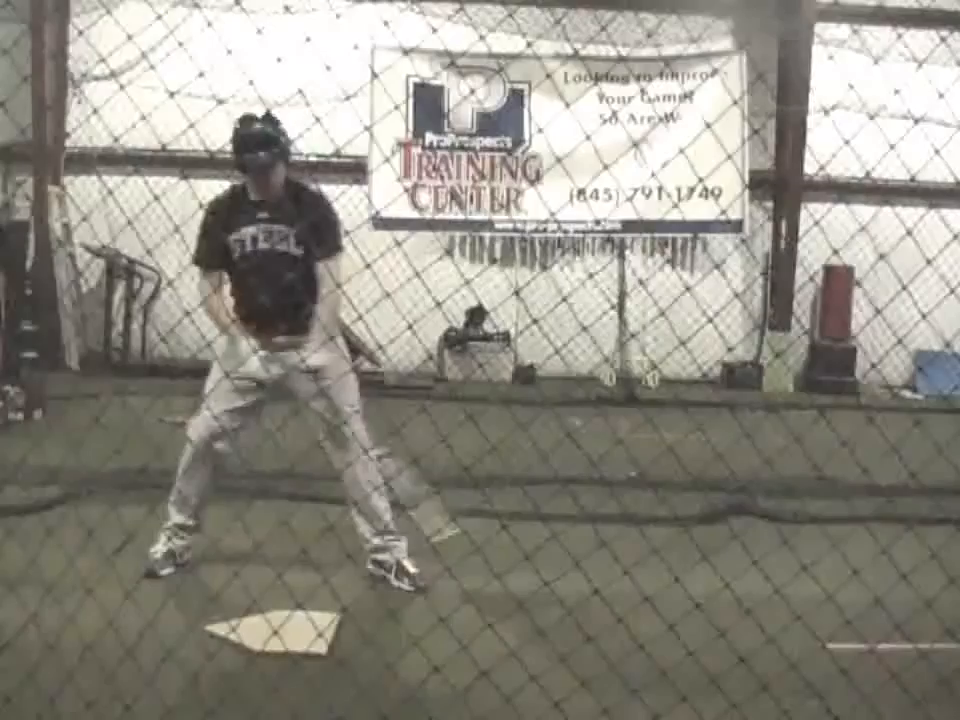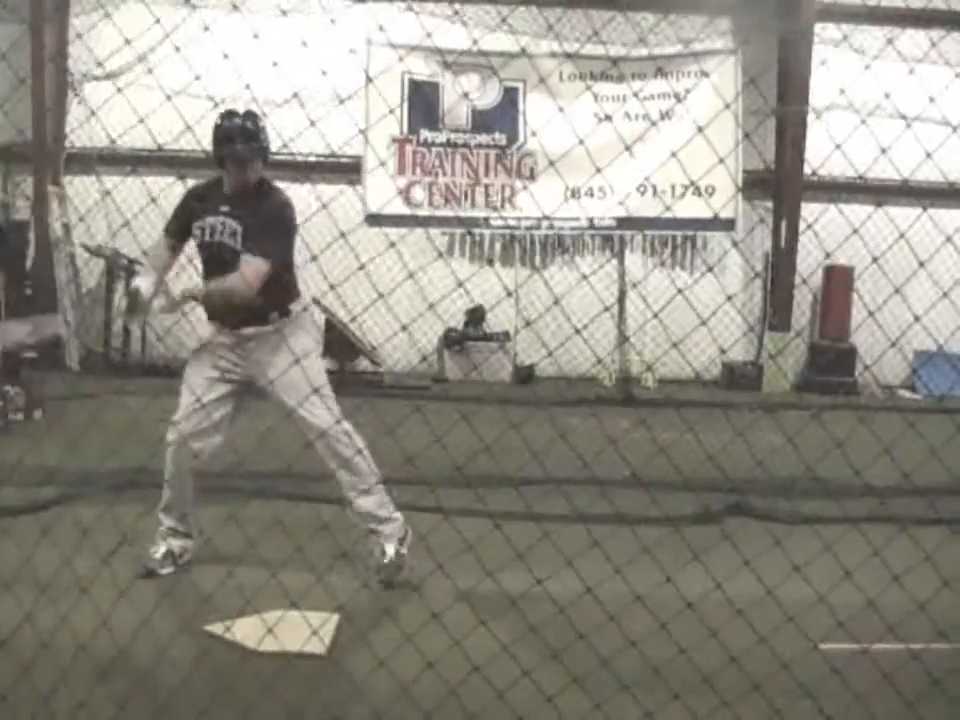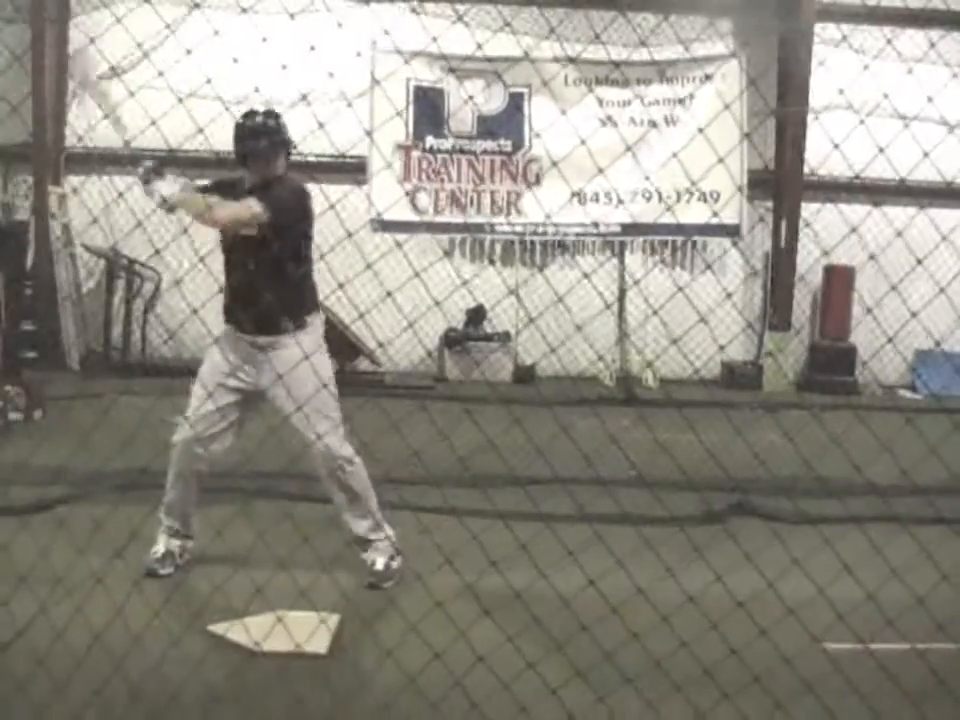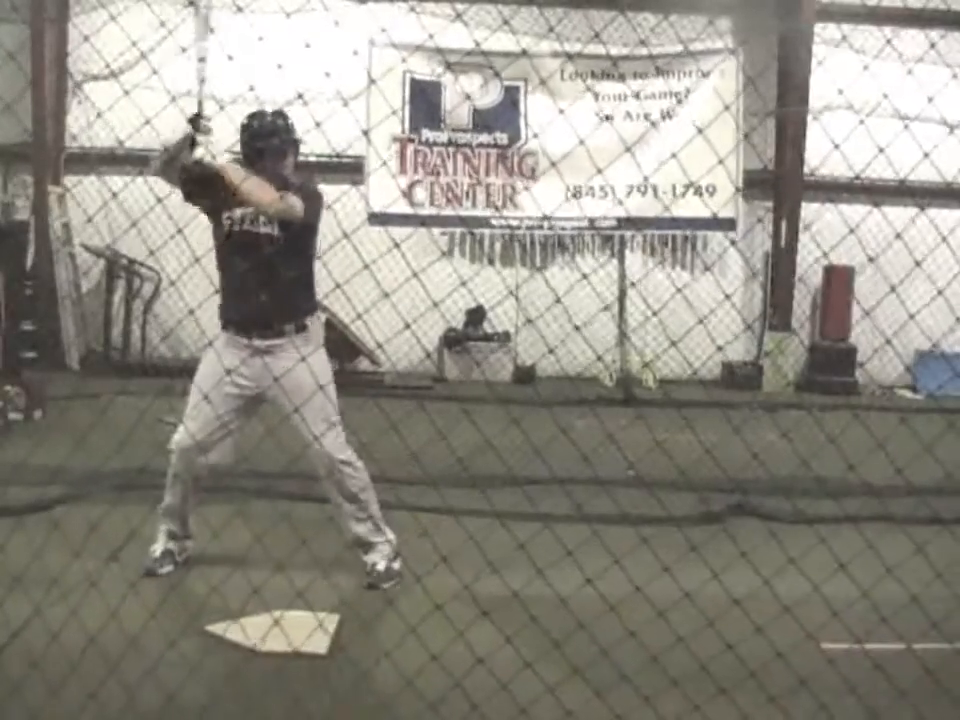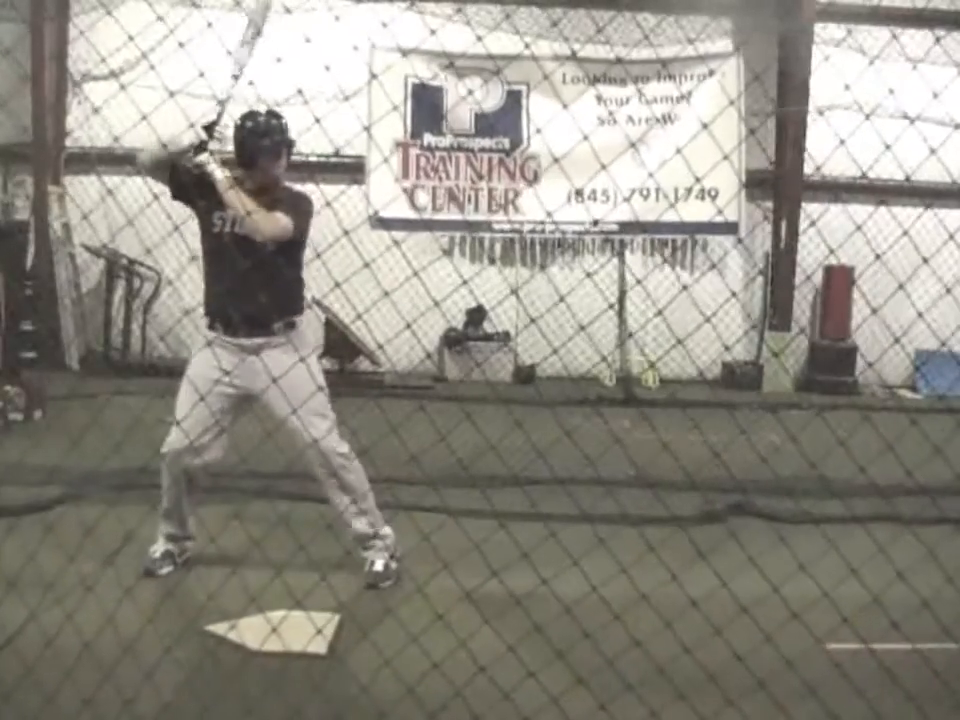
dt=0.3s
person 1, frame 1
left shoulder: (313, 206)
right shoulder: (221, 212)
left elbow: (329, 282)
right elbow: (211, 290)
left wrist: (318, 346)
right wrist: (244, 347)
left hip: (310, 339)
right hip: (248, 341)
left knee: (351, 440)
right knee: (203, 438)
left ankle: (387, 551)
right ankle: (176, 537)
person 1, frame 2
left shoulder: (274, 206)
right shoulder: (198, 199)
left elbow: (247, 283)
right elbow: (168, 247)
left wrist: (185, 293)
right wrist: (148, 279)
left hip: (281, 331)
right hip: (223, 336)
left knee: (329, 429)
right knee: (183, 437)
left ankle: (389, 531)
right ankle: (175, 539)
person 1, frame 3
left shoulder: (292, 195)
right shoulder: (226, 190)
left elbow: (229, 218)
right elbow: (180, 198)
left wrist: (176, 191)
right wrist: (160, 184)
left hip: (294, 342)
right hip: (235, 341)
left knee: (332, 448)
right knee: (190, 440)
left ankle: (380, 545)
right ankle: (173, 539)
person 1, frame 4
left shoulder: (306, 197)
right shoulder: (224, 188)
left elbow: (274, 205)
right elbow: (165, 171)
left wrist: (218, 162)
right wrist: (183, 144)
left hip: (295, 346)
right hip: (234, 344)
left knee: (334, 452)
right knee: (186, 447)
left ankle: (380, 547)
right ankle: (172, 539)
person 1, frame 5
left shoulder: (296, 203)
right shoulder: (208, 189)
left elbow: (266, 230)
right elbow: (146, 162)
left wrist: (219, 178)
right wrist: (187, 148)
left hip: (283, 346)
right hip: (221, 346)
left knee: (328, 448)
right knee: (178, 449)
left ankle: (378, 543)
right ankle: (173, 540)
